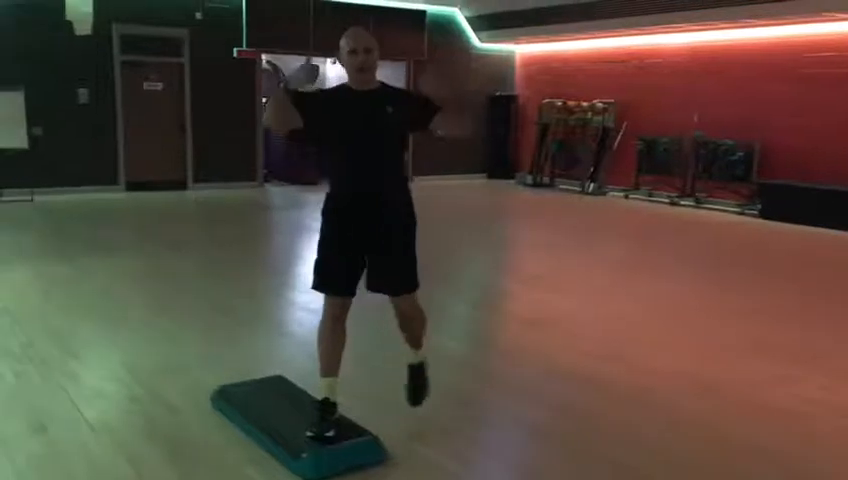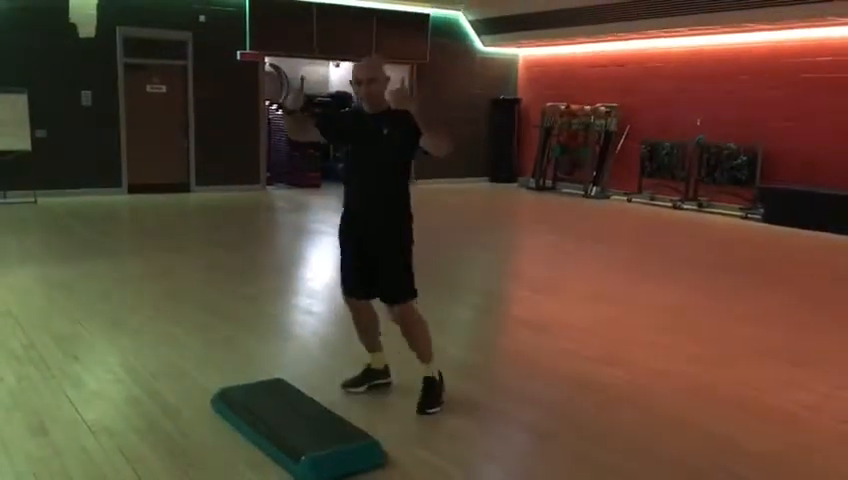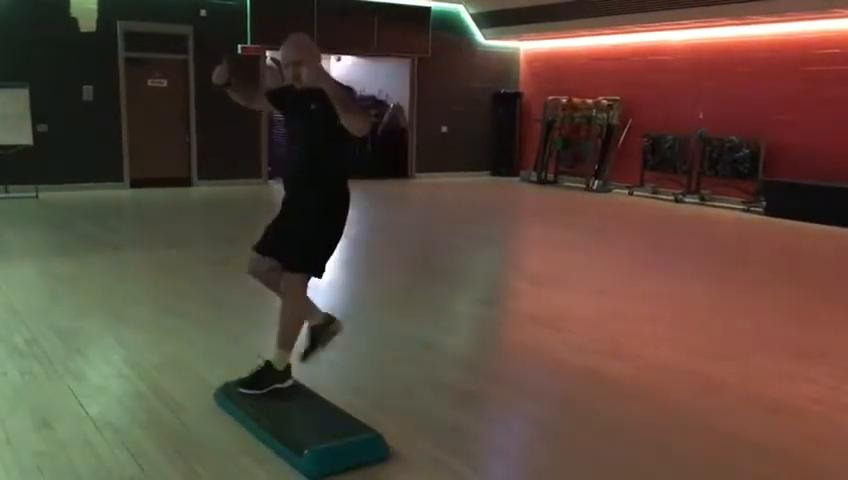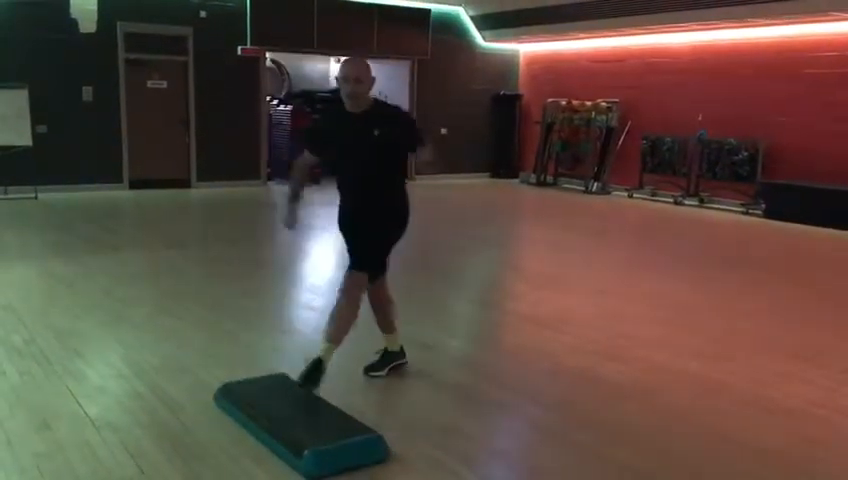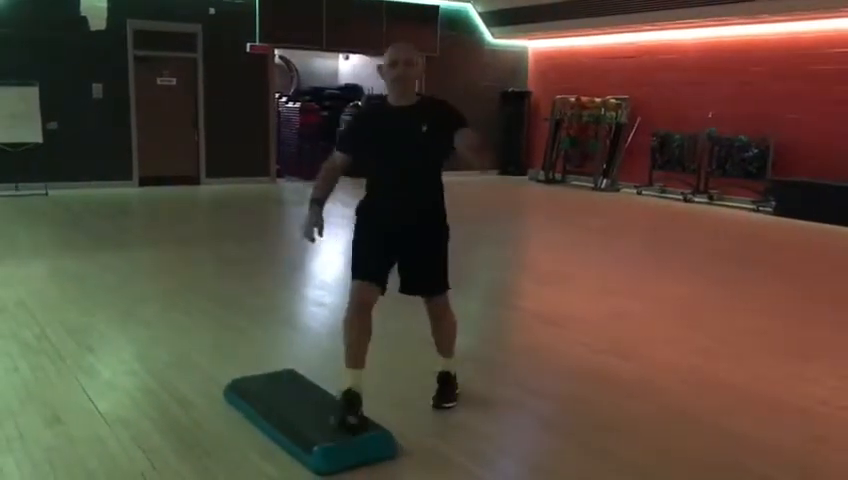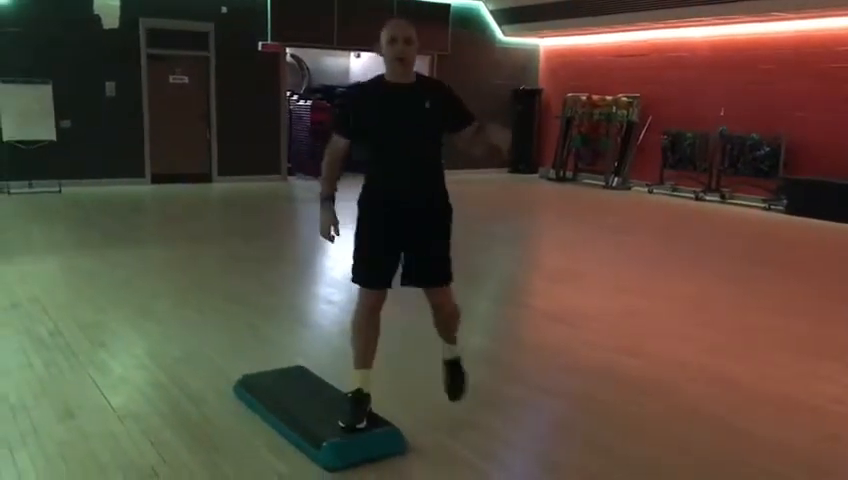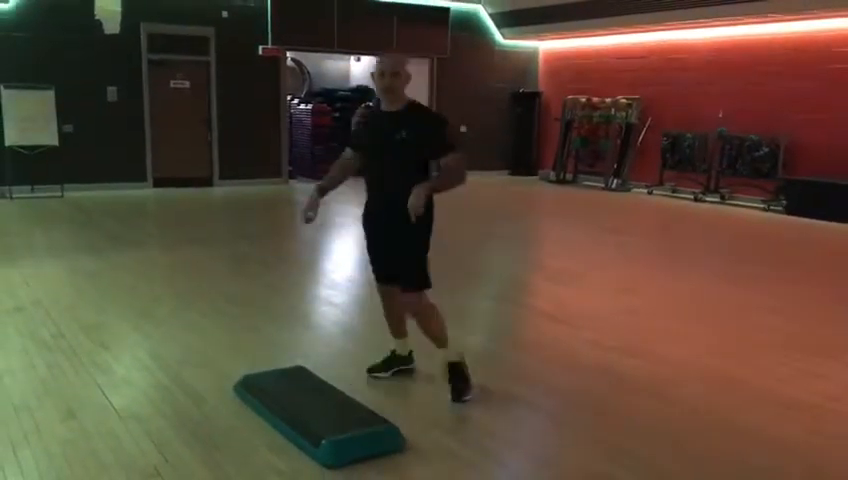
dt=0.7s
person 1, frame 1
left shoulder: (401, 101)
right shoulder: (325, 102)
left elbow: (457, 129)
right elbow: (273, 123)
left wrist: (439, 99)
right wrist: (289, 88)
left hip: (393, 215)
right hip: (343, 215)
left knee: (406, 303)
right knee: (335, 306)
left ankle: (416, 360)
right ankle: (328, 400)
person 1, frame 2
left shoulder: (403, 119)
right shoulder: (346, 120)
left elbow: (442, 149)
right elbow: (300, 131)
left wrist: (414, 108)
right wrist: (292, 109)
left hip: (390, 225)
right hip: (353, 223)
left knee: (399, 307)
right knee: (355, 301)
left ankle: (432, 376)
right ankle: (377, 366)
person 1, frame 3
left shoulder: (333, 95)
right shoulder: (292, 94)
left elbow: (360, 127)
right elbow: (253, 99)
left wrist: (327, 84)
right wrist: (226, 82)
left hip: (325, 204)
right hip: (297, 201)
left knee: (291, 281)
right knee: (259, 266)
left ankle: (279, 369)
right ankle: (318, 321)
person 1, frame 4
left shoulder: (394, 118)
right shoulder: (329, 123)
left elbow: (419, 152)
right elbow: (305, 164)
right wrist: (292, 203)
left hip: (388, 213)
right hip: (352, 213)
left knee: (353, 282)
right knee: (373, 282)
left ankle: (323, 359)
right ankle: (394, 349)
person 1, frame 5
left shoulder: (441, 114)
right shoulder: (366, 118)
left elbow: (477, 162)
right elbow: (335, 164)
left wrist: (472, 146)
right wrist: (316, 206)
left hip: (426, 223)
right hip: (376, 219)
left knee: (437, 301)
right knee: (360, 299)
left ankle: (447, 375)
right ankle: (353, 392)
person 1, frame 6
left shoulder: (438, 94)
right shoulder: (363, 96)
left elbow: (469, 139)
right elbow: (336, 151)
left wrist: (493, 136)
right wrist: (327, 202)
left hip: (428, 210)
right hip: (378, 209)
left knee: (440, 296)
right knee: (369, 298)
left ankle: (450, 354)
right ankle: (361, 392)
person 1, frame 7
left shoulder: (426, 121)
right shoulder: (367, 121)
left elbow: (457, 172)
right elbow: (349, 161)
left wrist: (426, 188)
right wrist: (319, 192)
left hip: (410, 219)
right hip: (377, 216)
left knee: (413, 300)
right knee: (387, 289)
left ankle: (454, 362)
right ankle: (402, 354)
